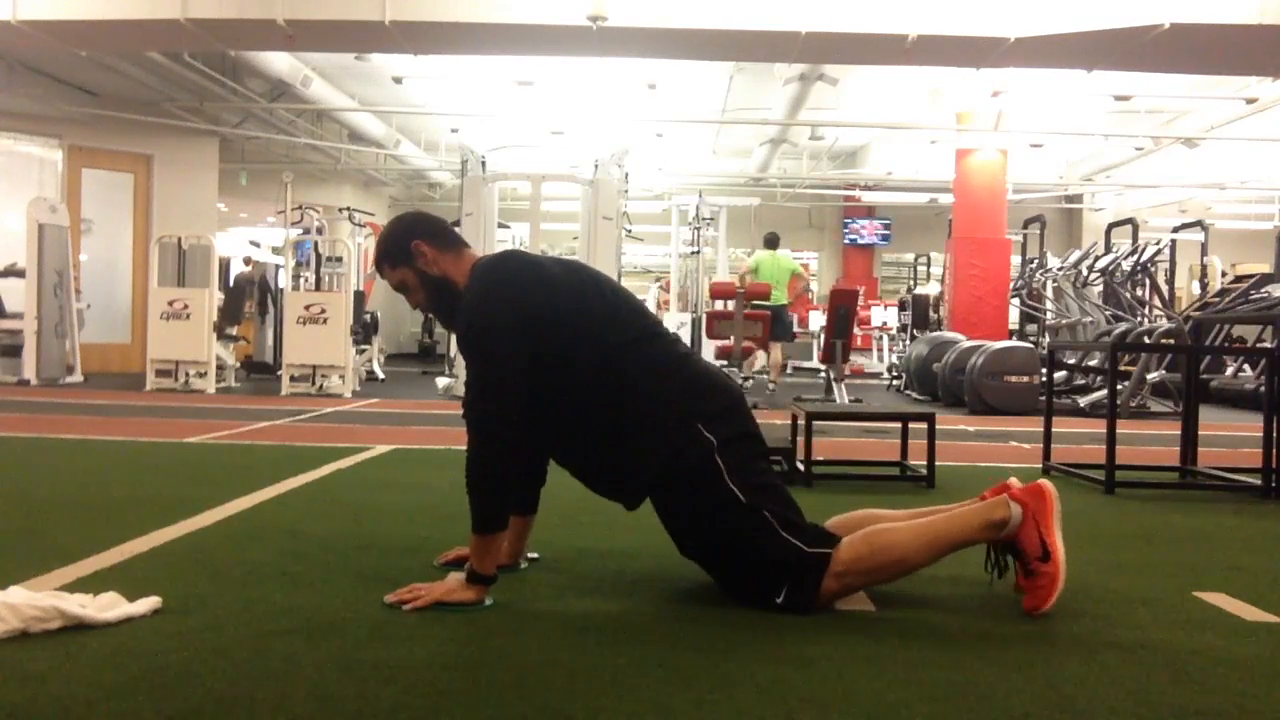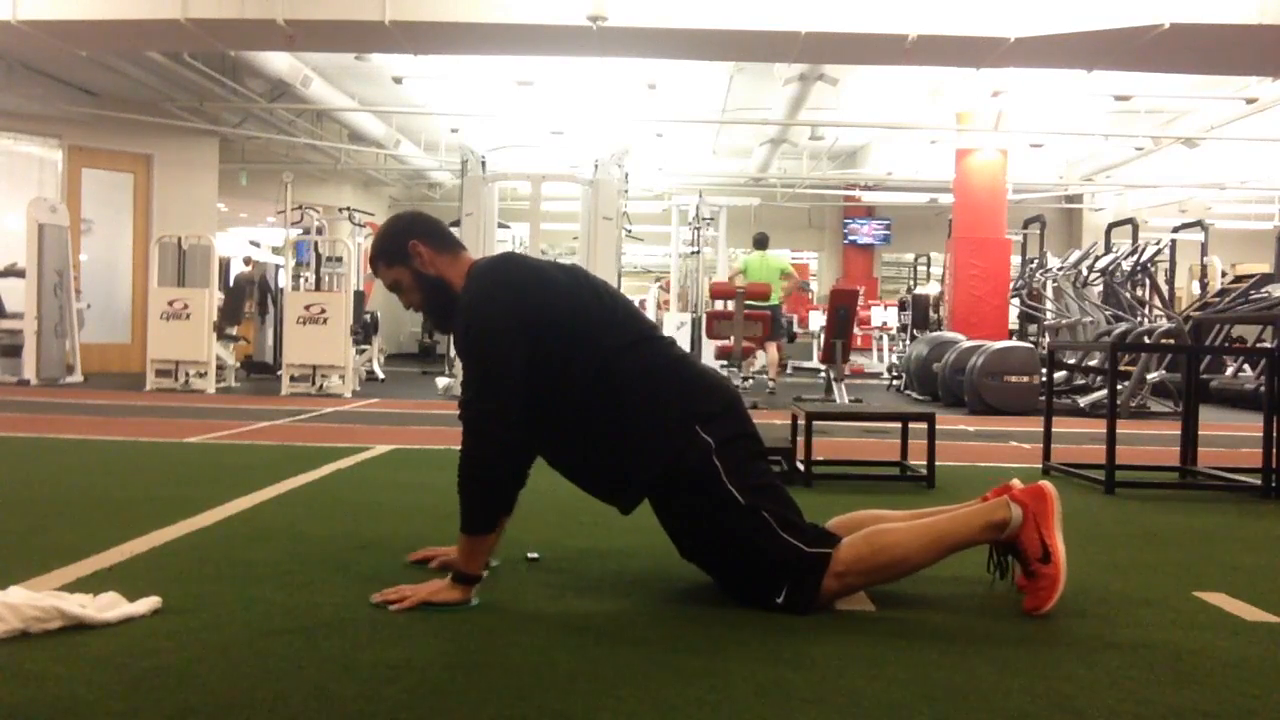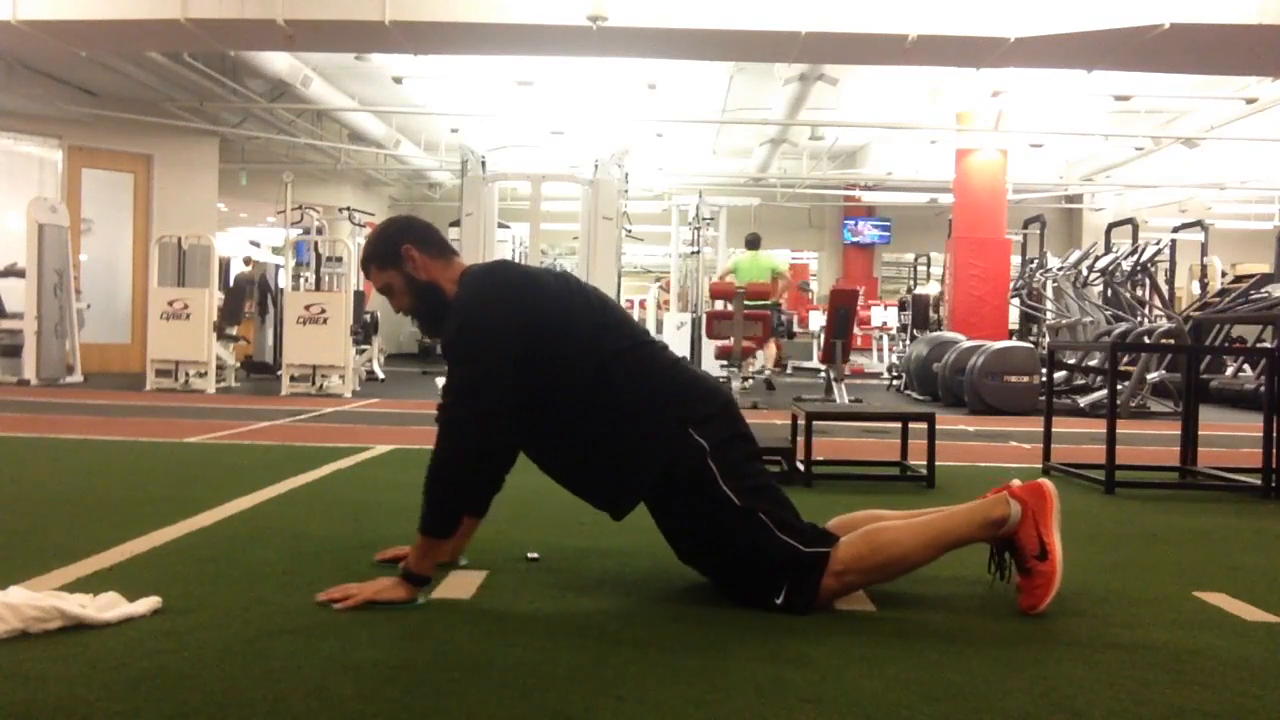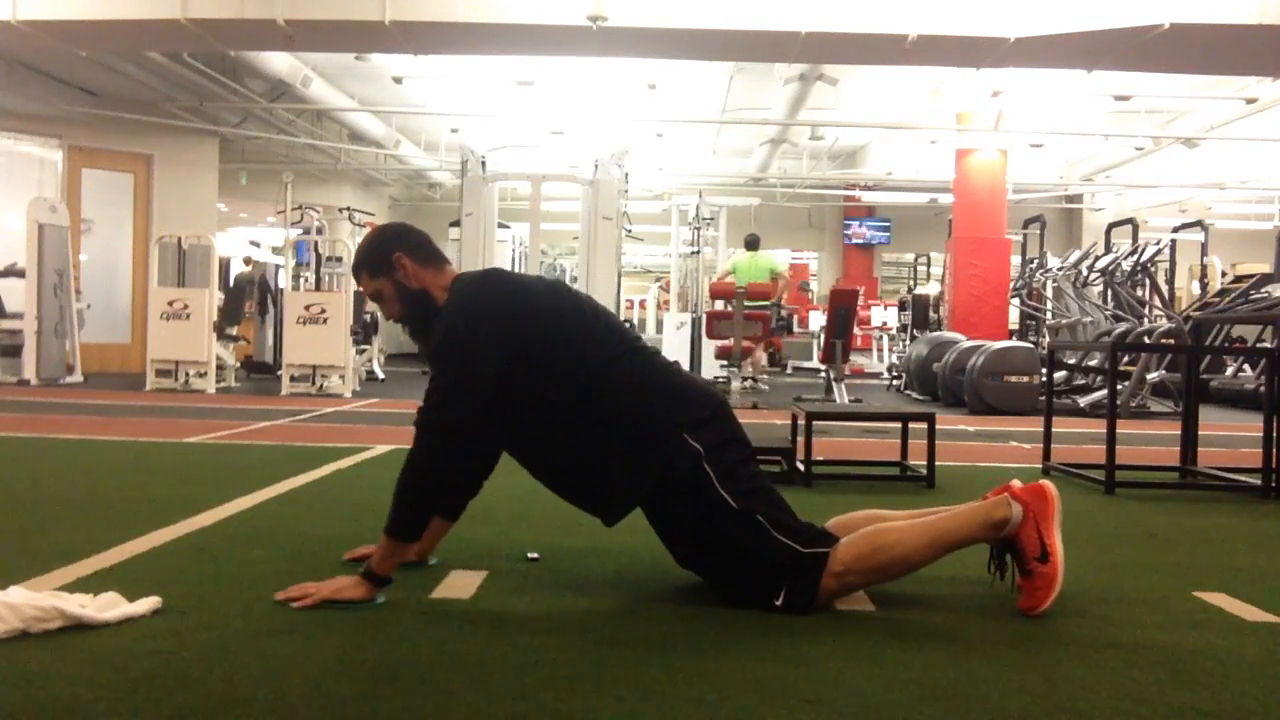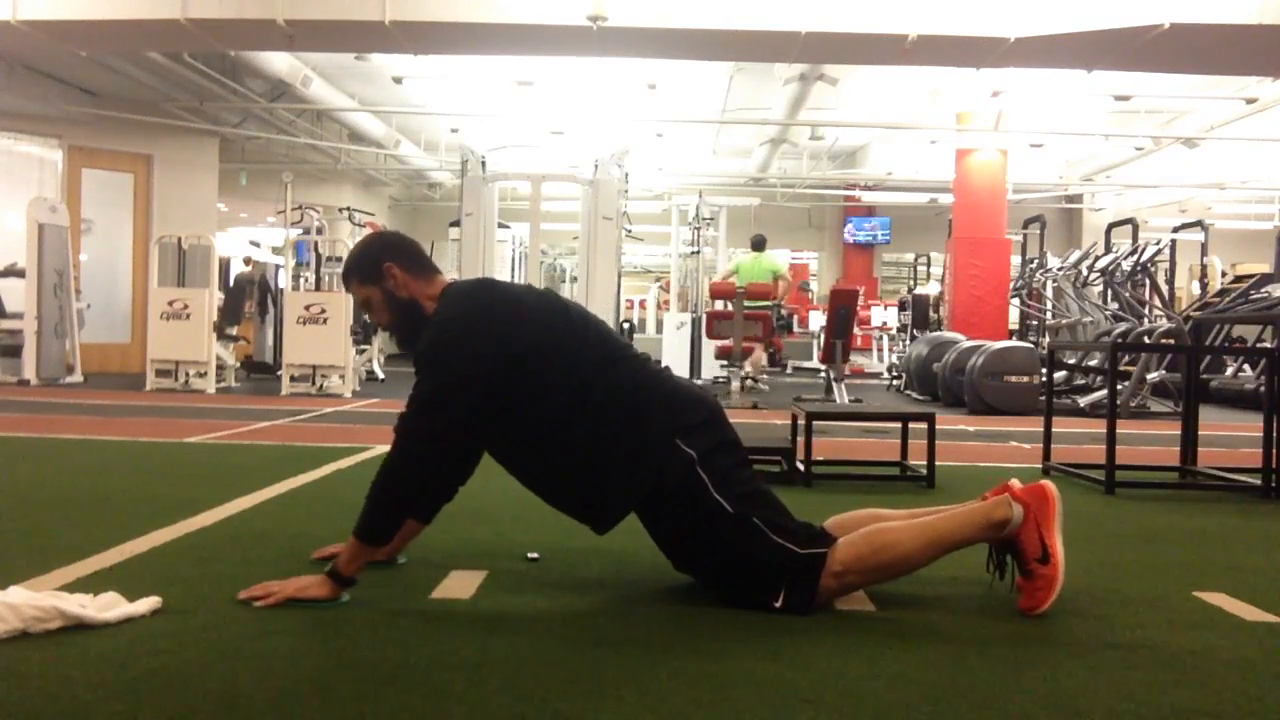
dt=0.3s
person 1, frame 1
left shoulder: (492, 295)
right shoulder: (517, 287)
left elbow: (495, 438)
right elbow: (526, 433)
left wrist: (479, 577)
right wrist: (507, 547)
left hip: (687, 437)
right hip: (685, 432)
left knee: (814, 578)
right knee: (811, 546)
left ankle: (1006, 516)
right ankle: (991, 507)
person 1, frame 2
left shoulder: (489, 300)
right shoulder: (512, 291)
left elbow: (491, 441)
right elbow: (513, 439)
left wrist: (464, 574)
right wrist: (476, 543)
left hip: (686, 439)
right hip: (685, 437)
left knee: (814, 578)
right knee: (811, 547)
left ankle: (1007, 515)
right ankle: (991, 509)
person 1, frame 3
left shoulder: (482, 306)
right shoulder: (501, 299)
left elbow: (465, 444)
right elbow: (489, 446)
left wrist: (413, 576)
right wrist: (443, 545)
left hip: (679, 443)
right hip: (677, 440)
left knee: (813, 577)
right knee: (809, 549)
left ankle: (1005, 514)
right ankle: (996, 509)
person 1, frame 4
left shoulder: (473, 316)
right shoulder: (491, 309)
left elbow: (442, 449)
right elbow: (466, 453)
left wrist: (373, 575)
right wrist: (412, 545)
left hip: (676, 449)
right hip: (674, 446)
left knee: (812, 578)
right knee: (807, 547)
left ankle: (1007, 515)
right ankle: (992, 511)
person 1, frame 5
left shoulder: (462, 328)
right shoulder: (479, 321)
left elbow: (420, 455)
right elbow: (443, 460)
left wrist: (340, 575)
right wrist: (378, 544)
left hip: (668, 455)
right hip: (668, 450)
left knee: (810, 577)
right knee: (806, 548)
left ankle: (1008, 514)
right ankle: (992, 511)
